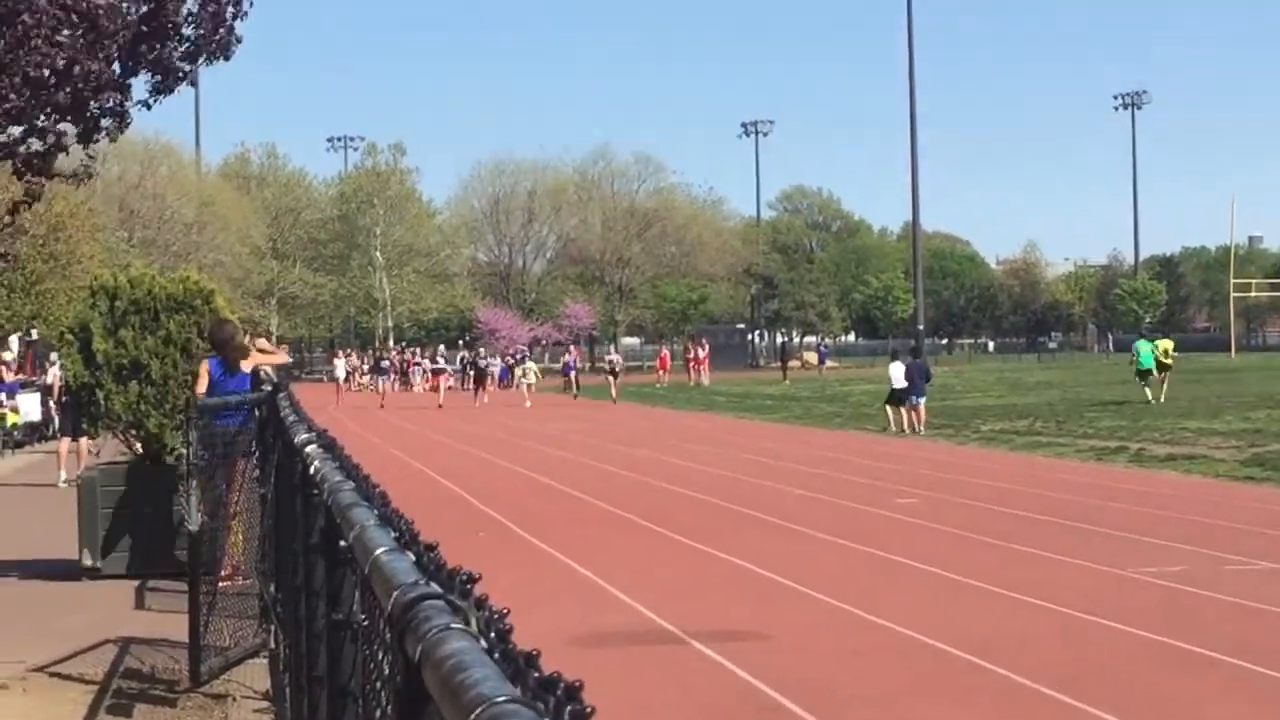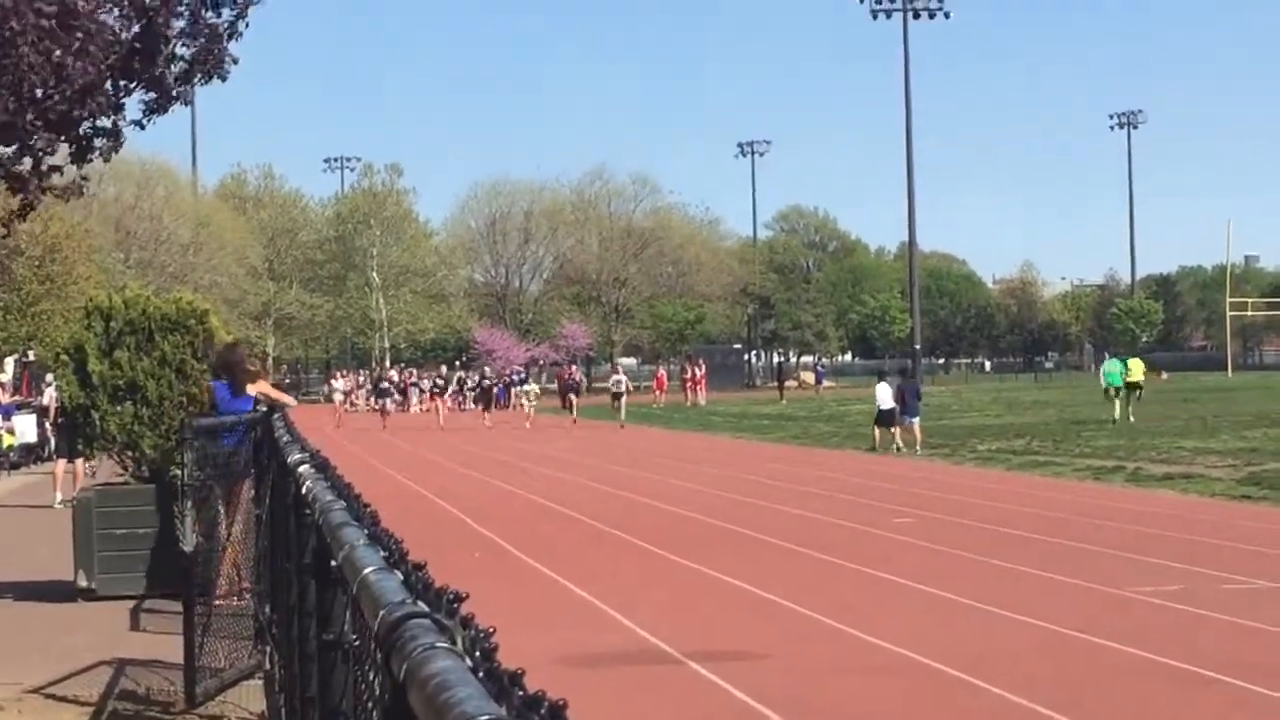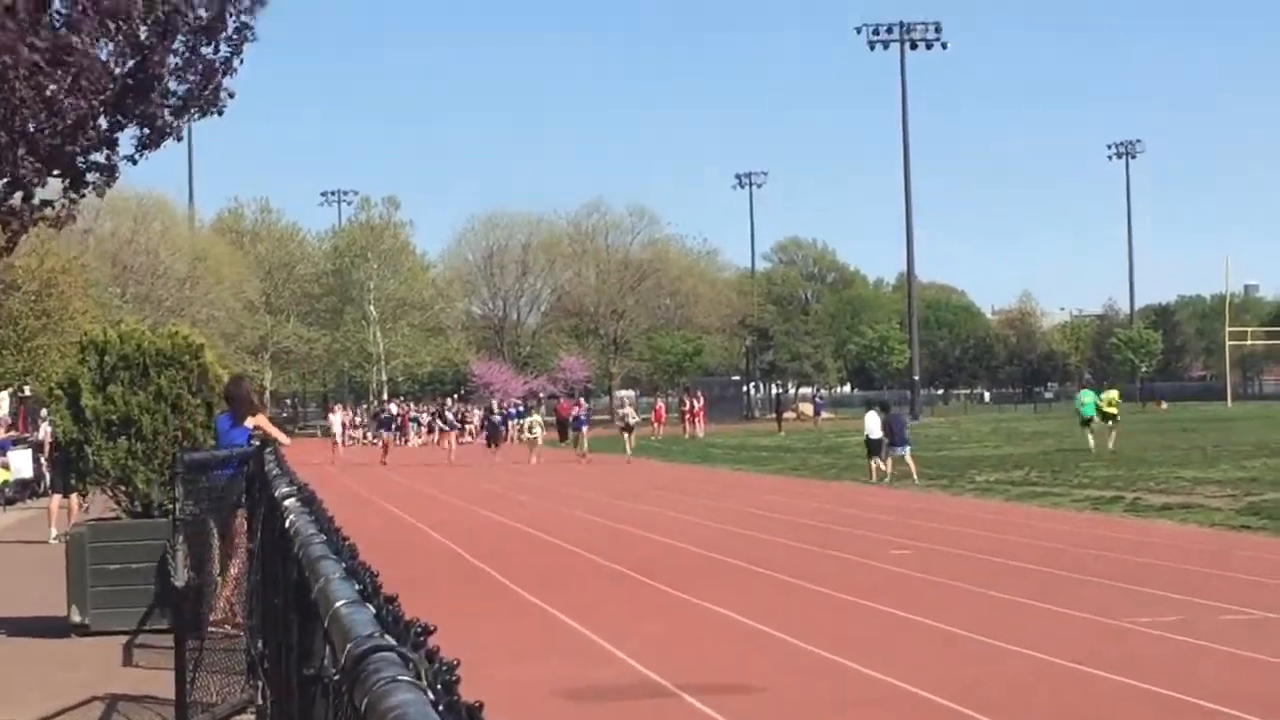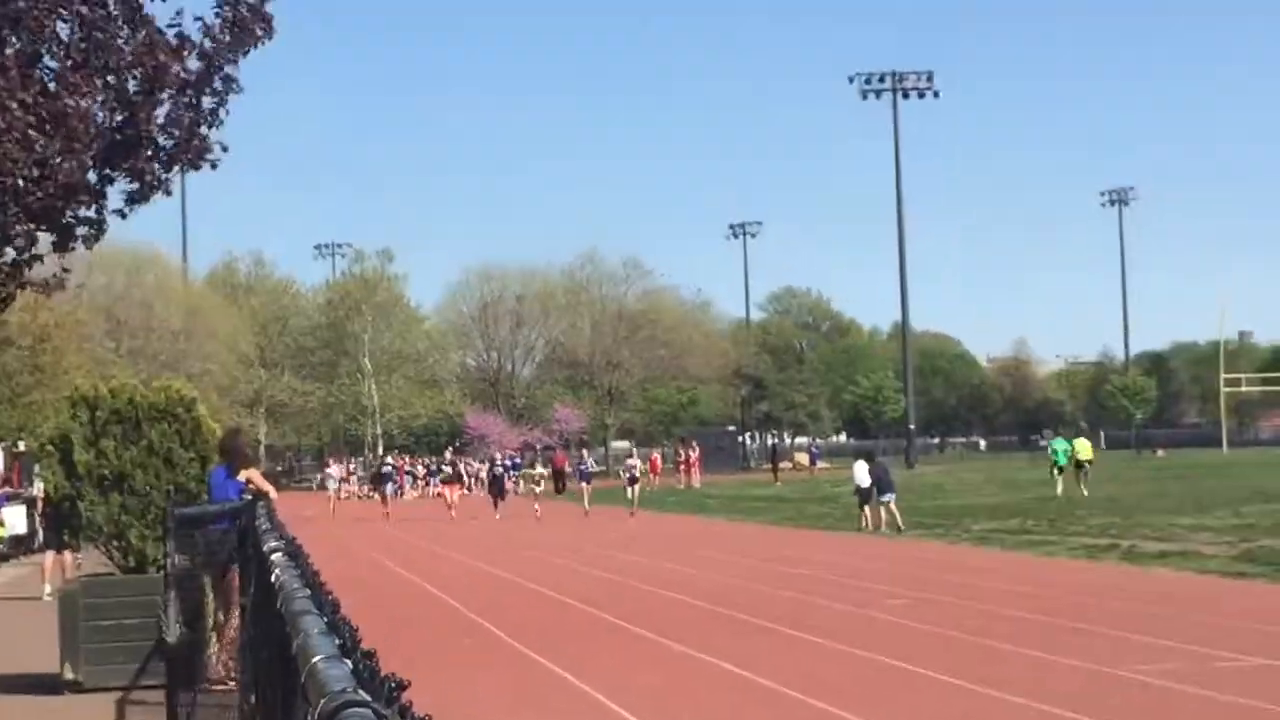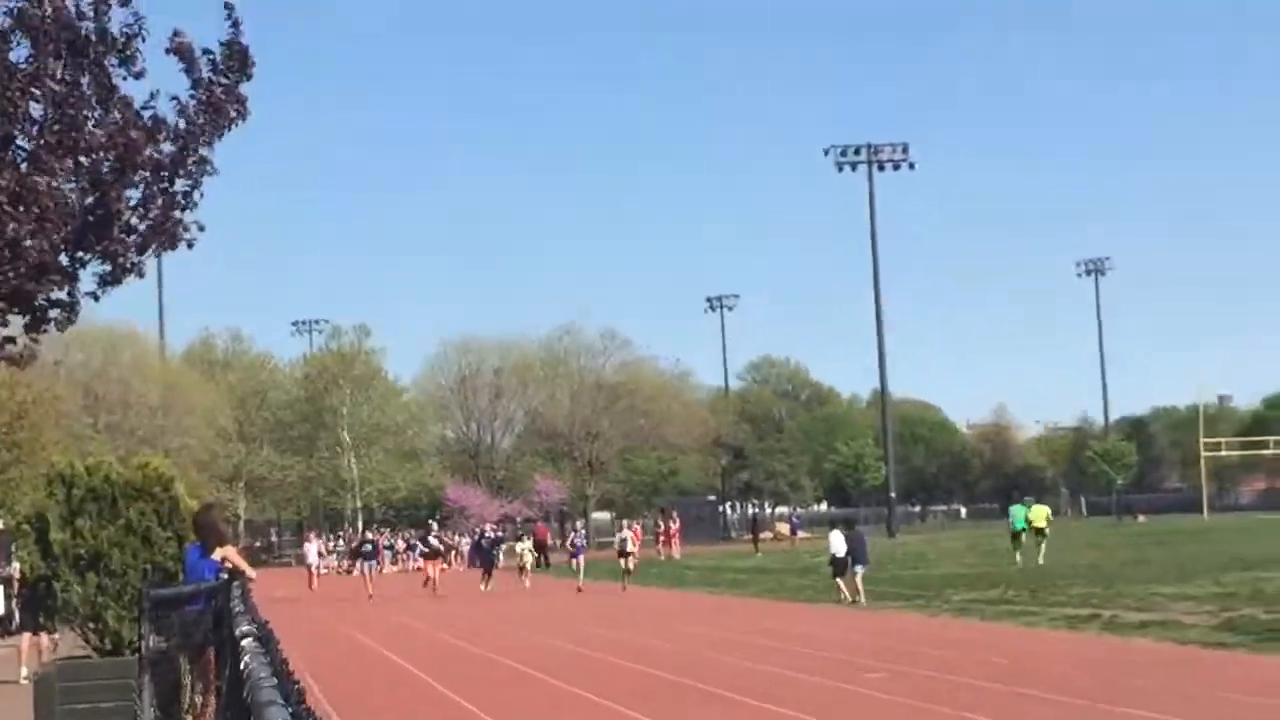
dt=0.3s
person 1, frame 1
left shoulder: (207, 365)
right shoulder: (247, 358)
left elbow: (199, 396)
right elbow: (284, 358)
right wrist: (265, 347)
right hip: (240, 432)
left knee: (227, 497)
right knee: (234, 500)
left ankle: (234, 560)
right ankle: (228, 567)
person 1, frame 2
left shoulder: (215, 387)
right shoulder: (254, 385)
right elbow: (291, 402)
right wrist: (265, 399)
right hip: (243, 454)
left knee: (230, 518)
right knee: (238, 519)
left ankle: (239, 581)
right ankle: (223, 586)
person 1, frame 3
left shoulder: (220, 419)
right shoulder: (253, 417)
right elbow: (284, 441)
right wrist: (266, 435)
right hip: (239, 486)
left knee: (227, 551)
right knee: (239, 553)
left ankle: (232, 612)
right ankle: (220, 612)
person 1, frame 4
left shoulder: (214, 472)
right shoulder: (246, 471)
right elbow: (272, 495)
right wrist: (257, 488)
left knee: (221, 605)
right knee: (235, 607)
left ankle: (226, 666)
right ankle: (221, 669)
person 1, frame 5
left shoulder: (189, 550)
right shoulder: (224, 550)
right elbow: (251, 575)
right wrist: (236, 564)
left knee: (197, 682)
right knee: (212, 687)
